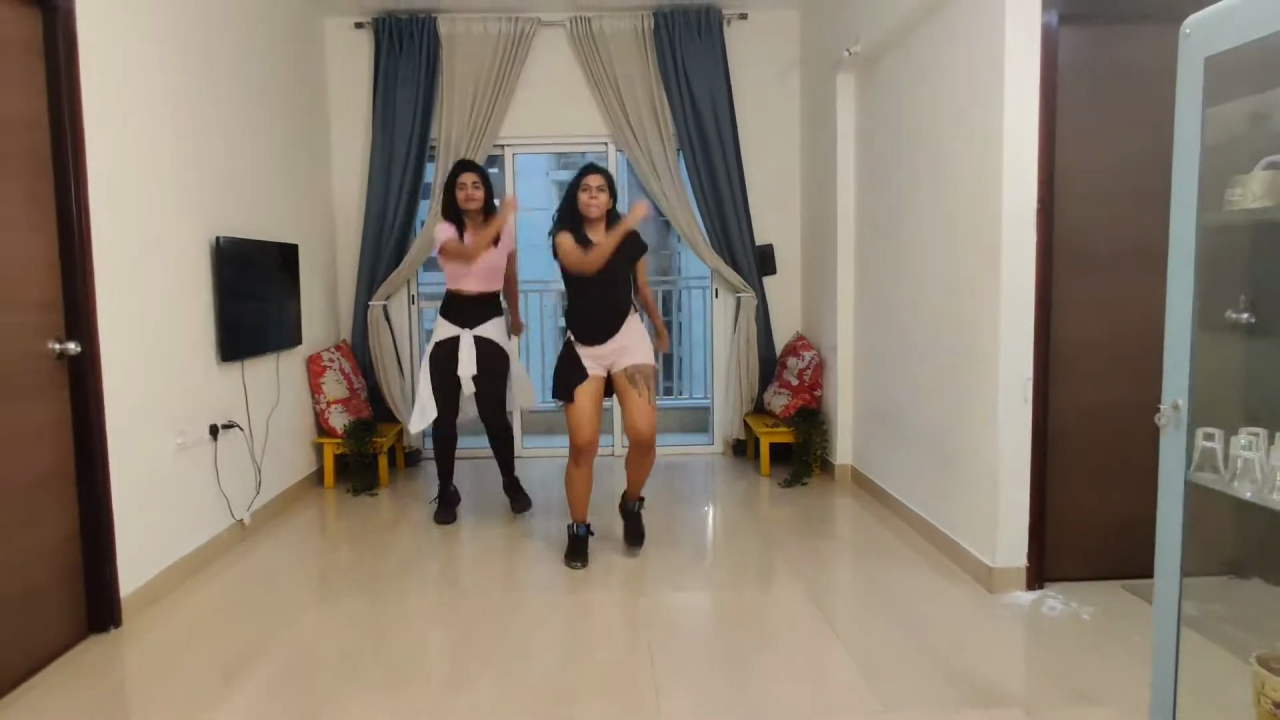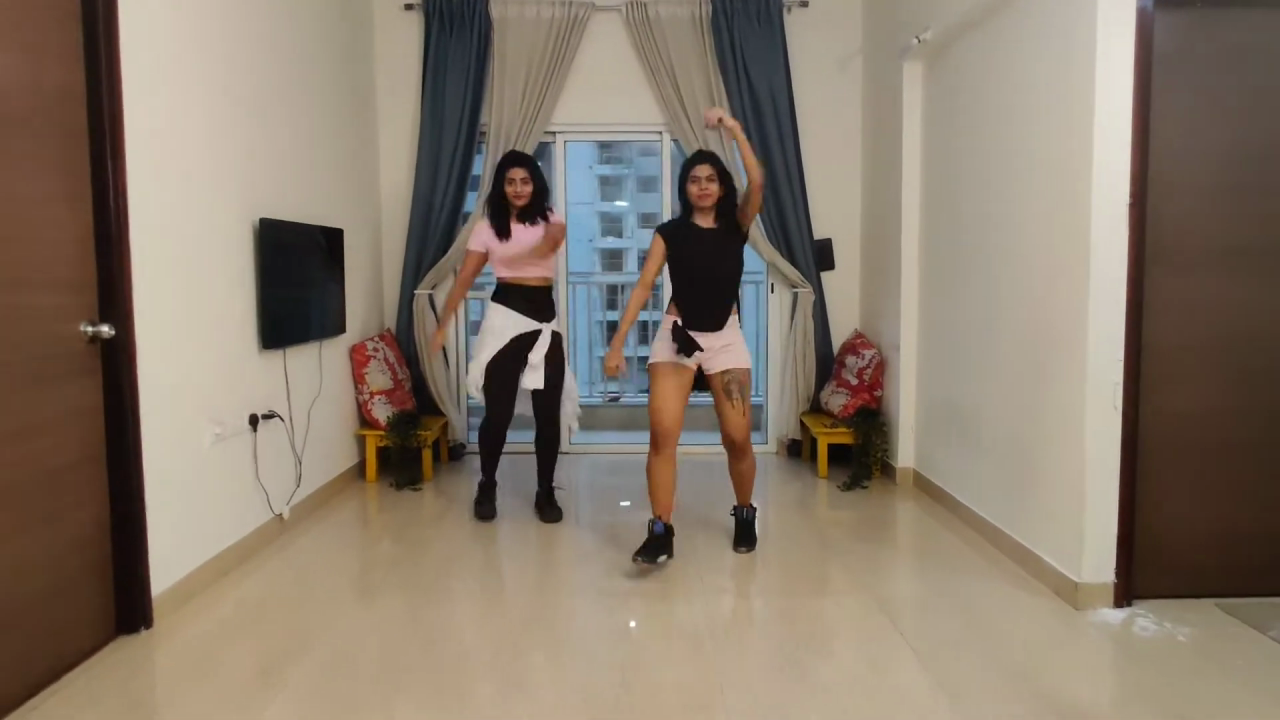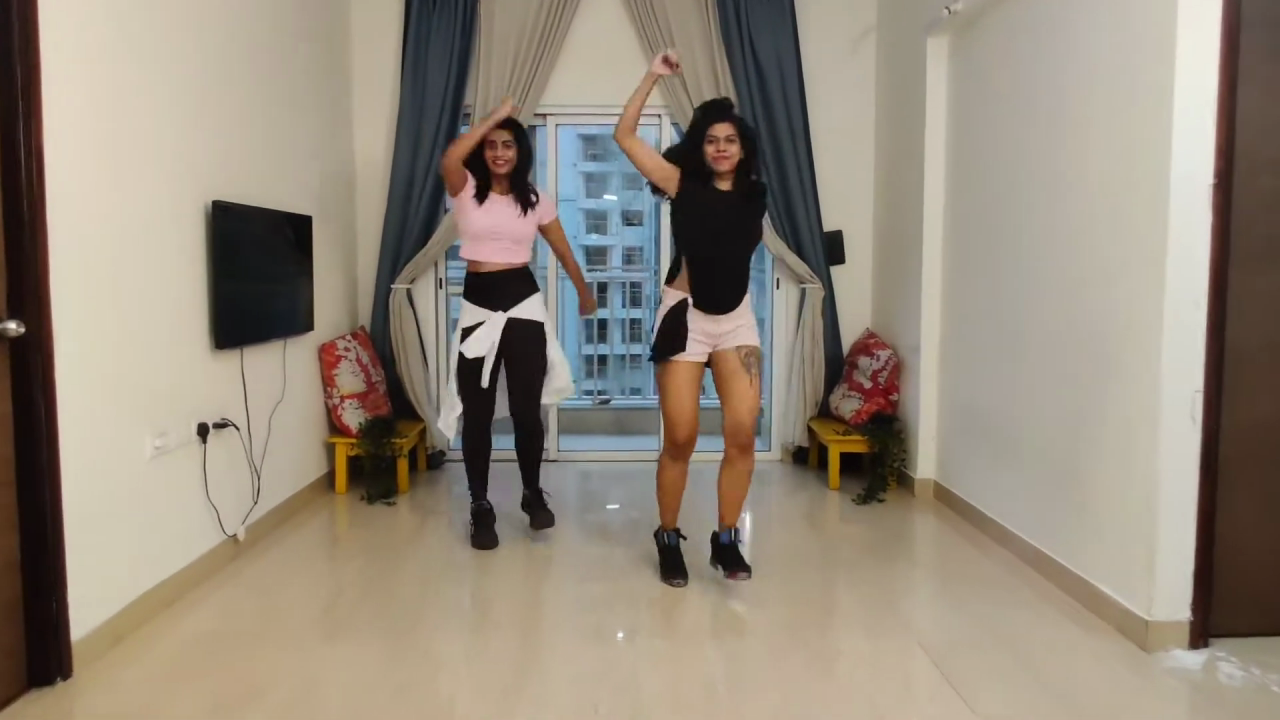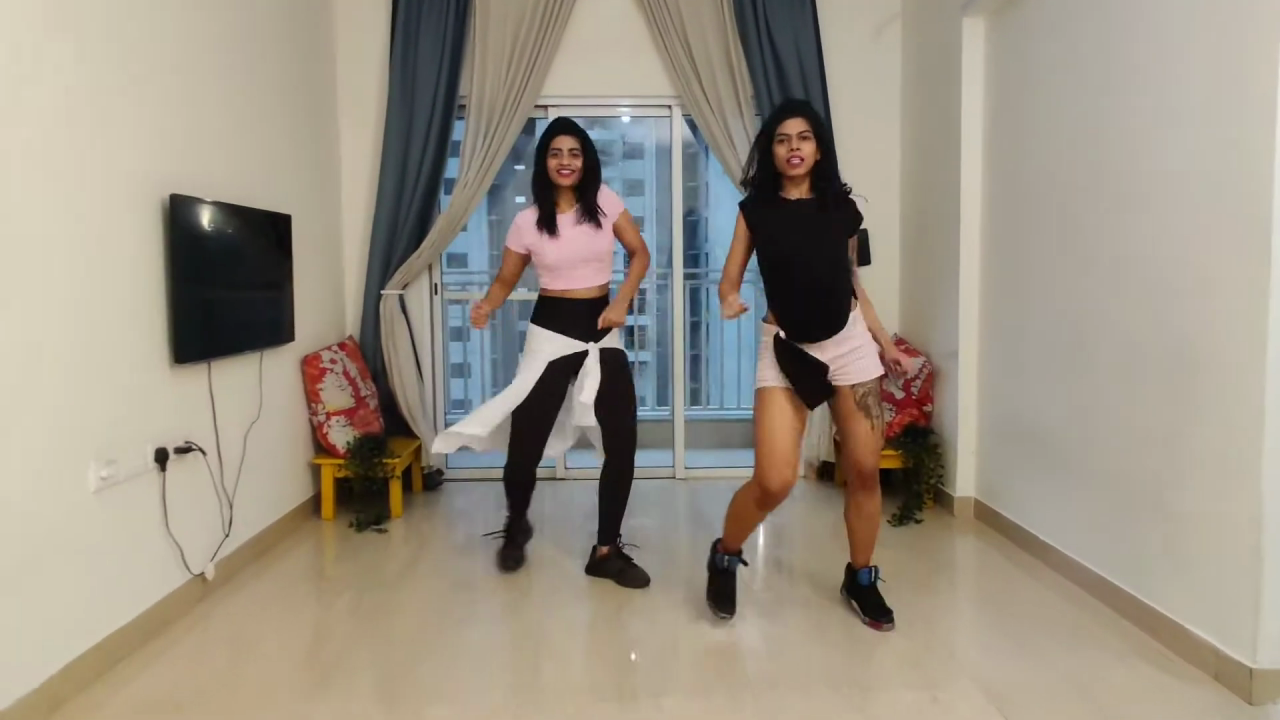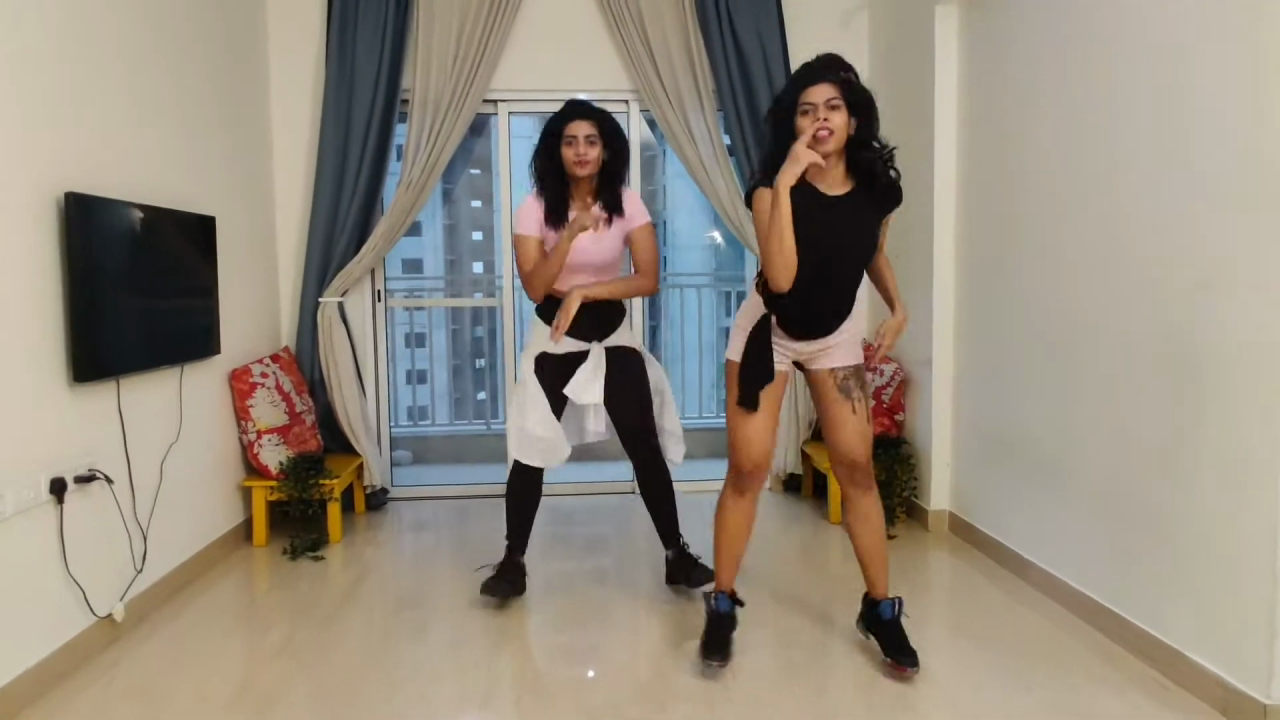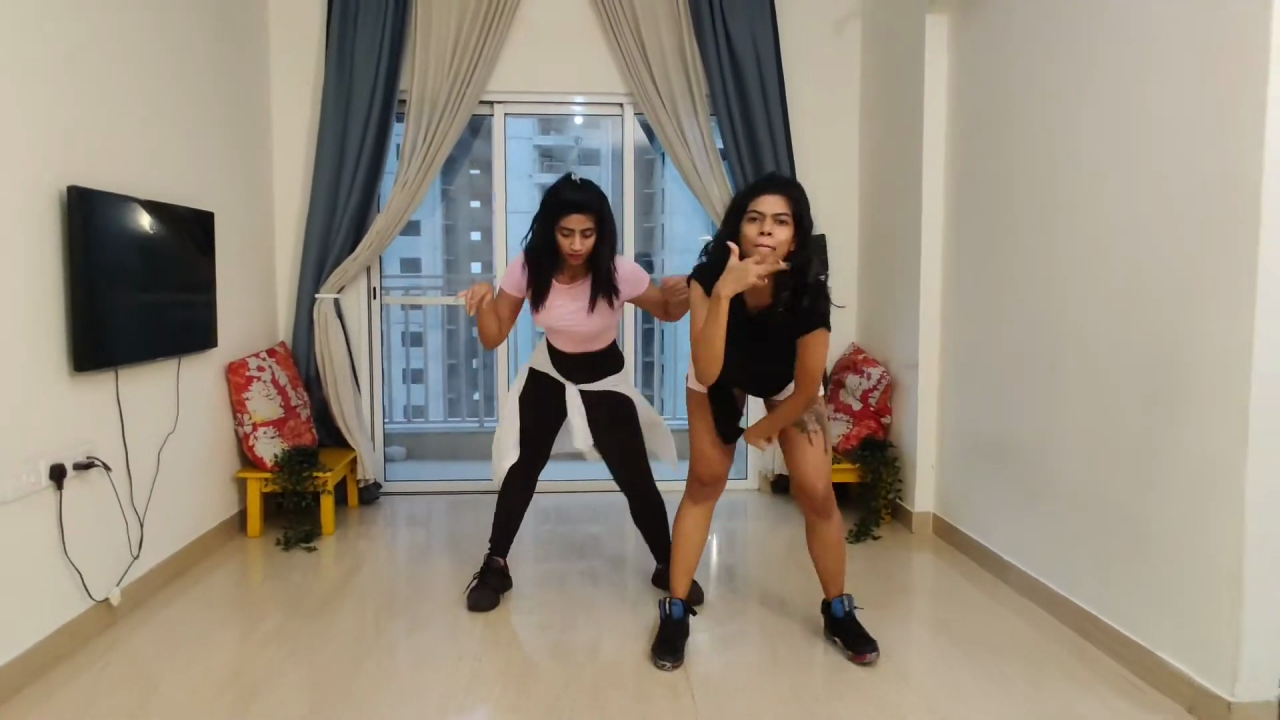
dt=0.7s
person 1, frame 1
left shoulder: (633, 242)
right shoulder: (566, 237)
right elbow: (584, 263)
left wrist: (661, 331)
right wrist: (622, 228)
left hip: (627, 340)
right hip: (582, 350)
left knee: (644, 435)
right knee: (583, 445)
left ankle: (631, 504)
right ankle: (578, 532)
person 1, frame 2
left shoulder: (737, 224)
right shoulder: (669, 233)
left elbow: (757, 181)
right elbow: (641, 289)
left wrist: (733, 128)
right wrist: (617, 343)
left hip: (725, 339)
right hip: (676, 338)
left knee: (738, 439)
right knee: (663, 436)
left ankle: (745, 515)
right ankle: (660, 533)
person 1, frame 3
left shoulder: (754, 196)
right shoulder: (681, 182)
right elbow: (624, 134)
right wrist: (653, 75)
left hip: (736, 317)
right hip: (685, 315)
left knee: (742, 432)
right knee: (680, 439)
left ankle: (726, 541)
right ankle: (668, 540)
person 1, frame 4
left shoulder: (840, 208)
right shoulder: (756, 209)
right elbow: (728, 279)
left wrist: (887, 345)
right wrist: (730, 304)
left hip: (849, 343)
right hip: (786, 351)
left knee: (864, 470)
right knee: (774, 483)
left ankle: (862, 578)
right ankle: (724, 557)
person 1, frame 5
left shoulder: (878, 187)
right shoulder: (773, 188)
right elbow: (780, 278)
left wrist: (897, 306)
right wrist: (786, 183)
left hip: (836, 334)
right hip: (767, 331)
left knee: (857, 466)
right knee: (749, 467)
left ankle: (880, 608)
right ankle: (721, 604)
person 1, frame 6
left shoulder: (808, 295)
right shoulder: (710, 278)
left elbow: (807, 388)
right elbow: (707, 372)
left wrist: (766, 427)
right wrist: (722, 292)
left hip: (788, 389)
right hip: (721, 379)
left knee: (816, 495)
right knee: (704, 484)
left ankle: (838, 610)
right ankle: (675, 612)
person 2, frame 1
left shoulder: (504, 231)
right shoulder: (445, 229)
right elbow: (464, 253)
left wrist: (515, 314)
right wrist: (499, 218)
left hip: (490, 325)
right hip: (450, 324)
left knee: (494, 412)
right knee: (444, 415)
left ankle: (511, 481)
right ankle: (446, 492)
person 2, frame 2
left shoulder: (551, 220)
right shoulder: (487, 227)
left elbow: (552, 242)
right elbow: (464, 279)
left wrist: (517, 256)
right wrist: (443, 324)
left hip: (546, 319)
right hip: (507, 316)
left knee: (549, 414)
right knee: (499, 411)
left ankle: (546, 493)
right ankle: (487, 485)
person 2, frame 3
left shoulder: (535, 199)
right shoulder: (465, 189)
left elbow: (562, 248)
right elbow: (450, 158)
left wrist: (584, 290)
right wrist: (490, 119)
left hip: (523, 303)
right hip: (477, 307)
left knee: (526, 411)
right knee: (476, 415)
left ankle: (533, 493)
right ankle: (480, 508)
person 2, frame 4
left shoulder: (604, 202)
right shoulder: (530, 219)
left elbow: (640, 252)
right elbow: (507, 277)
left wrist: (623, 298)
right wrist: (488, 302)
left hip: (603, 336)
right hip: (551, 334)
left knee: (622, 445)
right knee: (524, 446)
left ankle: (607, 549)
right ankle: (516, 527)
person 2, frame 5
left shoulder: (627, 203)
right shoulder: (535, 207)
left elbow: (649, 279)
right elbow: (534, 284)
left wrist: (584, 292)
right wrist: (570, 234)
left hip: (613, 332)
right hip: (554, 334)
left knee: (646, 447)
right knee: (531, 447)
left ankle: (677, 555)
right ankle: (513, 561)
person 2, frame 6
left shoulder: (621, 273)
right shoulder: (528, 270)
left elbow: (668, 312)
right elbow: (492, 335)
left wrist: (683, 293)
right wrist: (482, 302)
left hip: (606, 381)
right hip: (549, 373)
left knee: (634, 477)
right knee: (523, 467)
left ankle: (666, 565)
right ankle: (495, 566)
